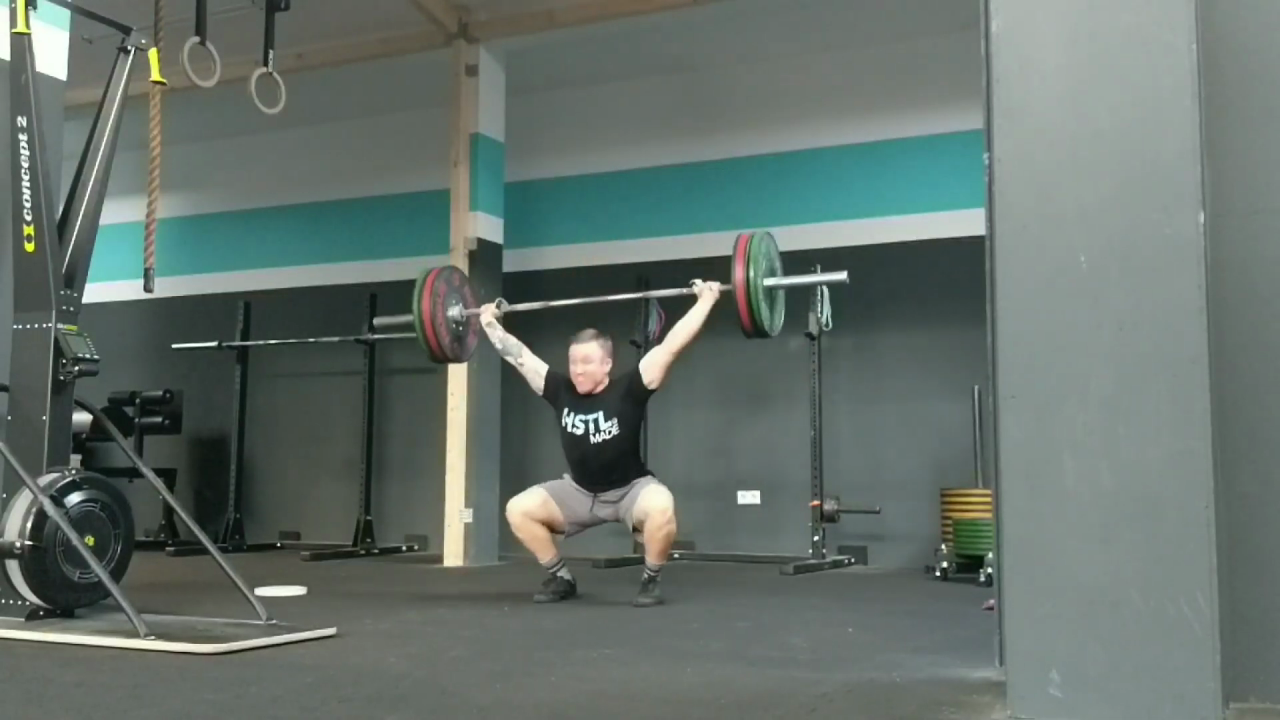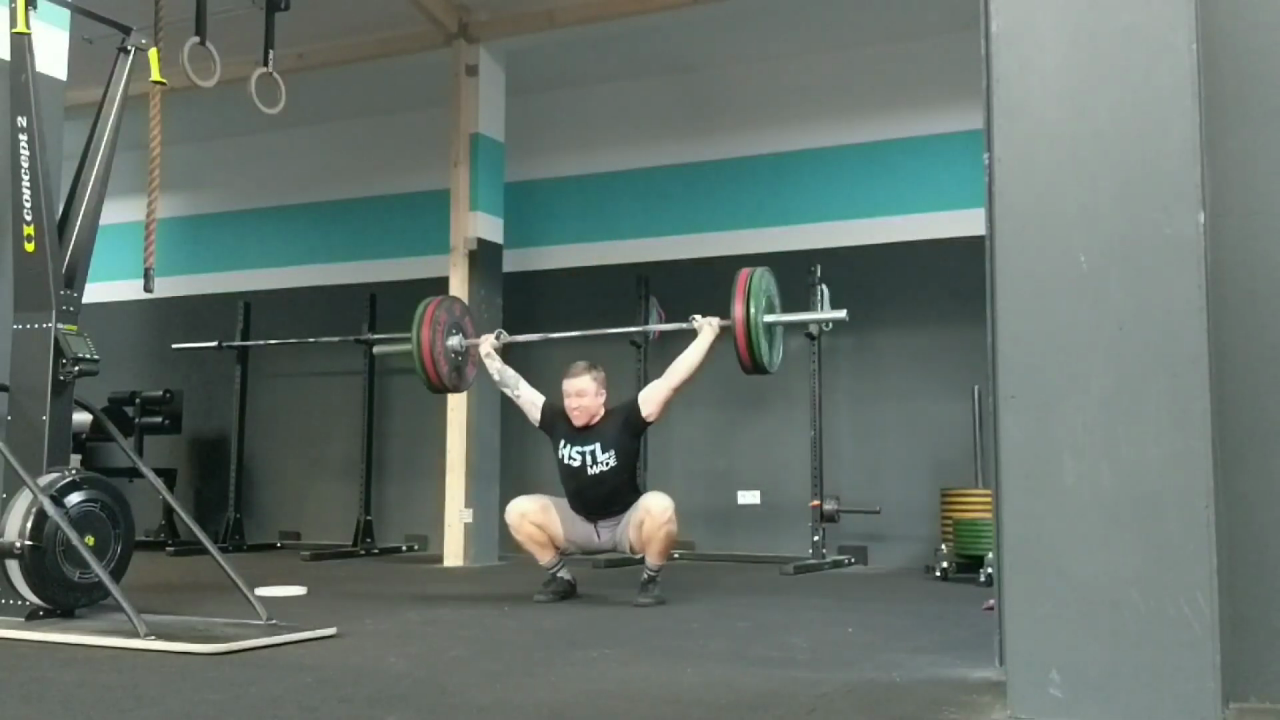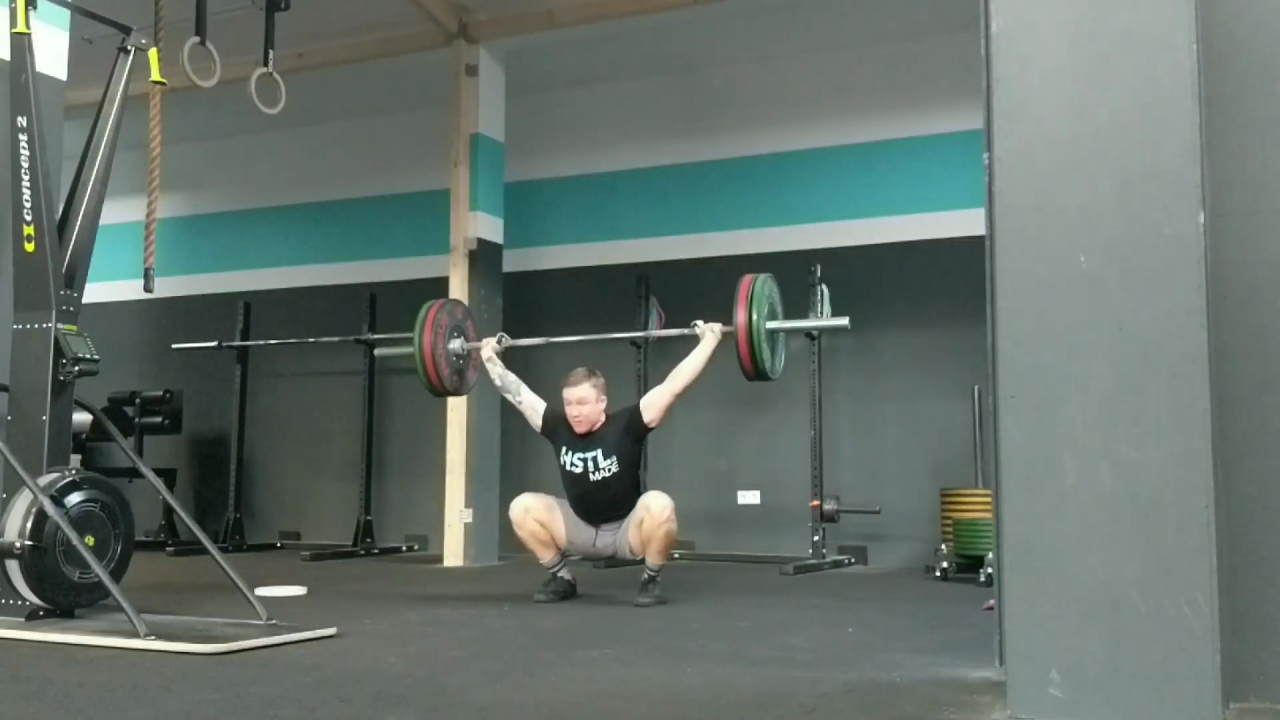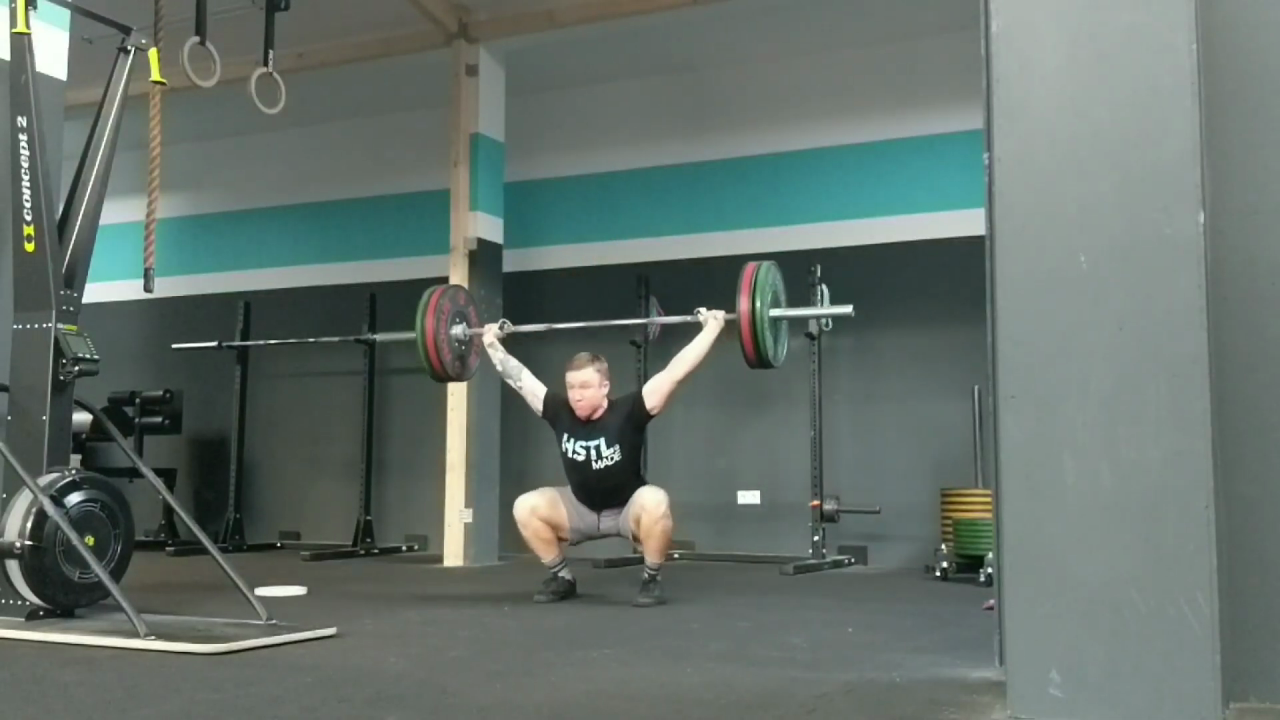
dt=0.3s
person 1, frame 1
left shoulder: (629, 391)
right shoulder: (560, 390)
left elbow: (671, 346)
right elbow: (520, 357)
left wrist: (706, 299)
right wrist: (490, 322)
left hip: (629, 488)
right hip: (580, 491)
left knee: (660, 508)
right knee: (518, 509)
left ankle: (651, 580)
right ankle: (561, 577)
person 1, frame 2
left shoulder: (625, 421)
right shoulder: (556, 420)
left elbow: (671, 380)
right elbow: (515, 387)
left wrist: (706, 334)
right wrist: (488, 352)
left hip: (626, 523)
right hip: (579, 523)
left knee: (660, 507)
right knee: (518, 511)
left ankle: (650, 581)
right ankle: (560, 577)
person 1, frame 3
left shoulder: (627, 426)
right shoulder: (557, 426)
left elbow: (672, 386)
right elbow: (517, 393)
left wrist: (709, 341)
right wrist: (489, 357)
left hip: (627, 529)
right hip: (581, 528)
left knee: (659, 506)
right knee: (522, 508)
left ankle: (650, 581)
right ankle: (561, 577)
person 1, frame 4
left shoulder: (628, 413)
right shoulder: (559, 411)
left elbow: (675, 372)
right elbow: (519, 377)
left wrist: (711, 328)
right wrist: (491, 343)
left hip: (628, 505)
right hip: (582, 507)
left knee: (655, 503)
right knee: (525, 507)
left ankle: (651, 580)
right ankle: (561, 577)
